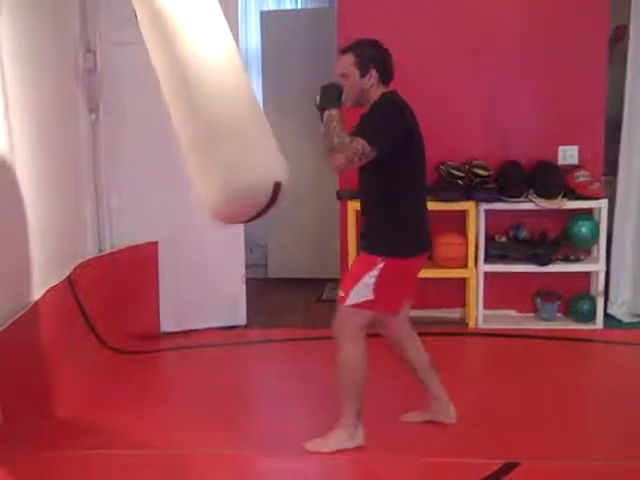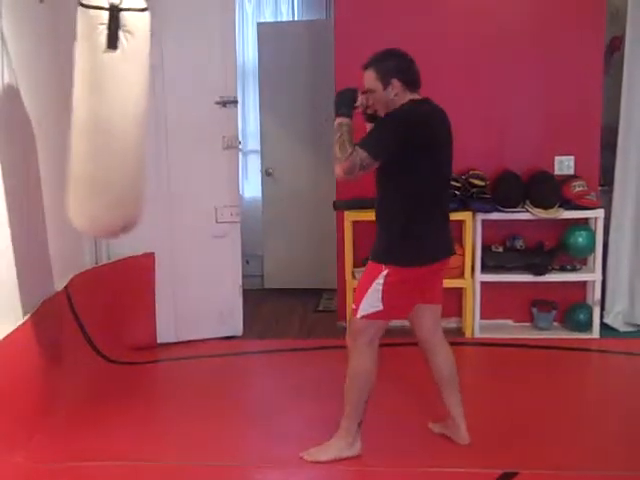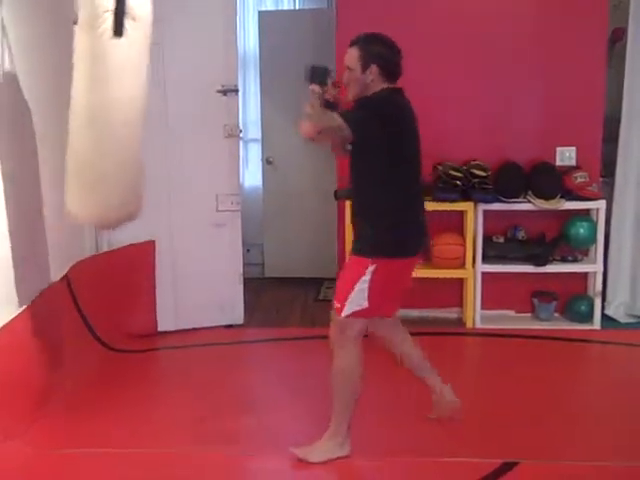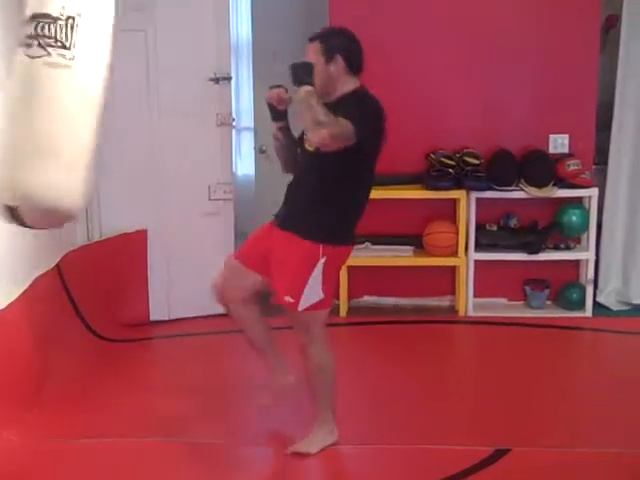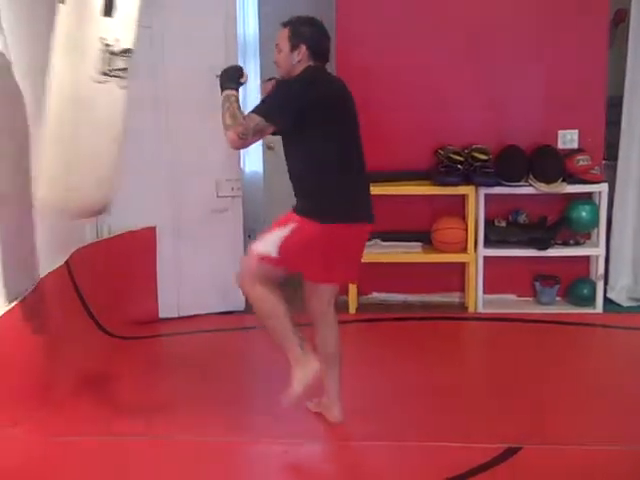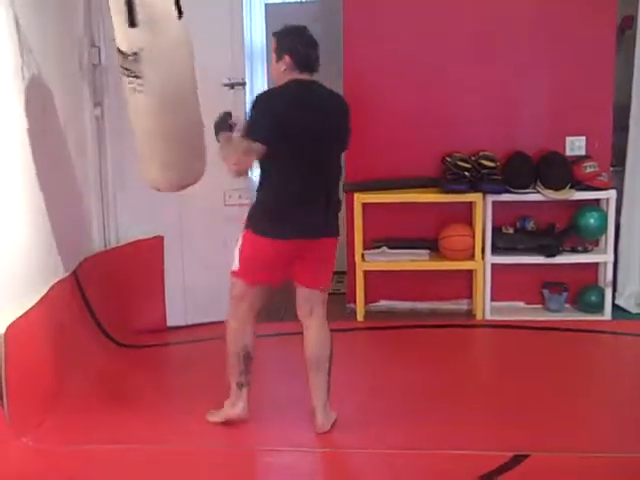
dt=0.7s
person 1, frame 1
left shoulder: (386, 112)
right shoulder: (387, 111)
left elbow: (343, 158)
right elbow: (353, 157)
left wrist: (329, 111)
right wrist: (334, 114)
left hip: (391, 244)
right hip: (400, 239)
left knee: (347, 328)
right knee: (394, 326)
left ankle: (349, 428)
right ankle: (440, 404)
person 1, frame 2
left shoulder: (402, 121)
right shoulder: (434, 117)
left elbow: (345, 168)
left wrist: (342, 117)
right wrist: (376, 120)
left hip: (400, 252)
right hip: (431, 247)
left knee: (361, 338)
right knee: (430, 334)
left ankle: (347, 438)
right ankle: (457, 424)
person 1, frame 3
left shoulder: (379, 107)
right shoulder: (387, 108)
left elbow: (311, 130)
right elbow: (348, 141)
left wrist: (315, 92)
right wrist: (334, 102)
left hip: (385, 246)
right hip: (391, 237)
left knee: (343, 335)
right knee: (383, 326)
left ankle: (337, 439)
right ankle: (442, 393)
person 1, frame 4
left shoulder: (365, 109)
right shoulder: (327, 109)
left elbow: (325, 138)
right elbow: (293, 165)
left wrist: (305, 89)
right wrist: (279, 117)
left hip: (320, 239)
right hip: (287, 225)
left knee: (309, 329)
right knee: (231, 290)
left ankle: (326, 426)
right ankle: (279, 371)
person 1, frame 5
left shoulder: (294, 90)
right shoulder: (332, 89)
left elbow: (238, 136)
left wrist: (229, 89)
left hip: (320, 217)
right hip: (355, 218)
left knee: (251, 277)
right knee: (321, 307)
left ankle: (301, 361)
right ankle: (331, 402)
person 1, frame 6
left shoulder: (271, 102)
right shoulder: (337, 105)
left elbow: (239, 165)
left wrist: (226, 133)
left hip: (272, 227)
right hip: (321, 229)
left knee: (241, 310)
right knee: (314, 316)
left ankle: (237, 399)
right ankle: (322, 411)
